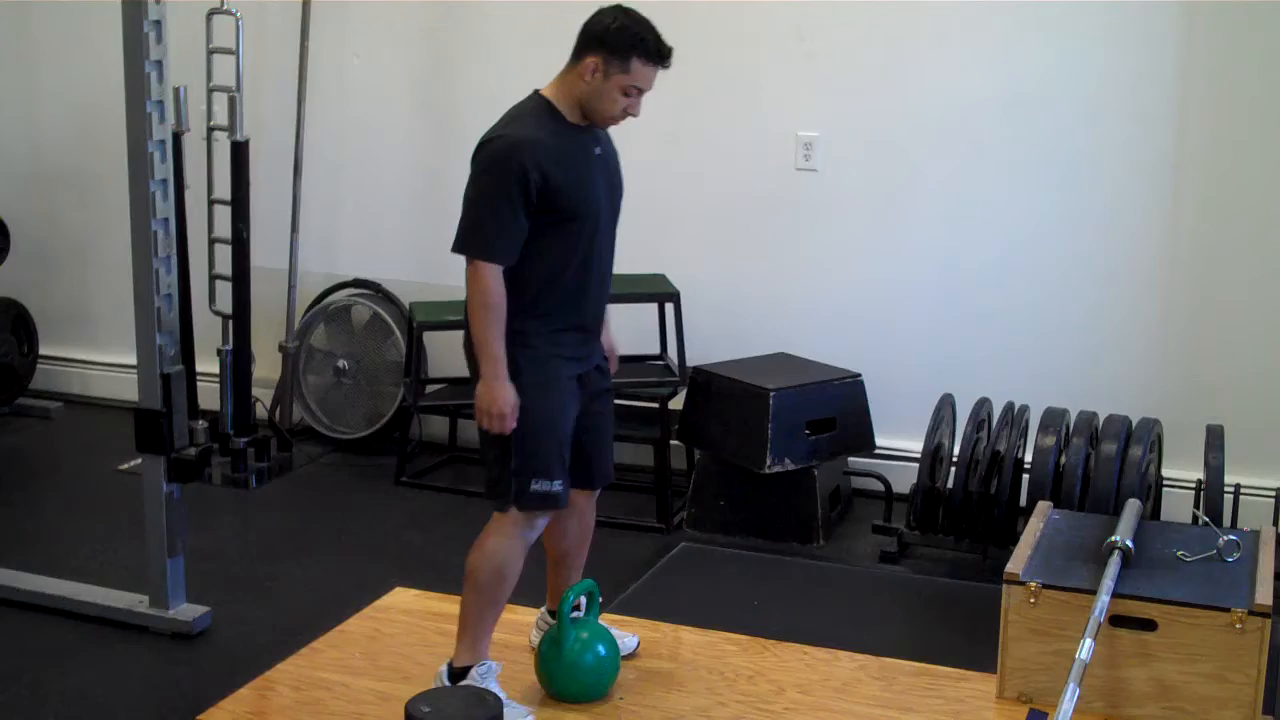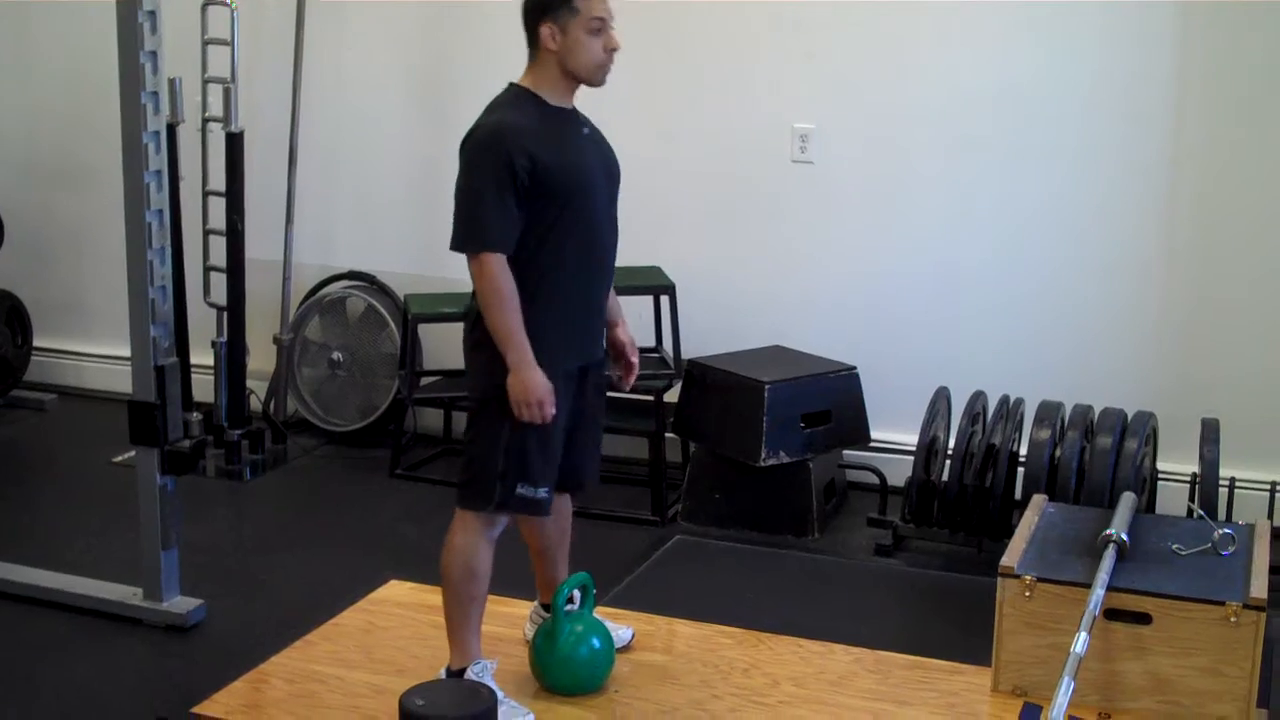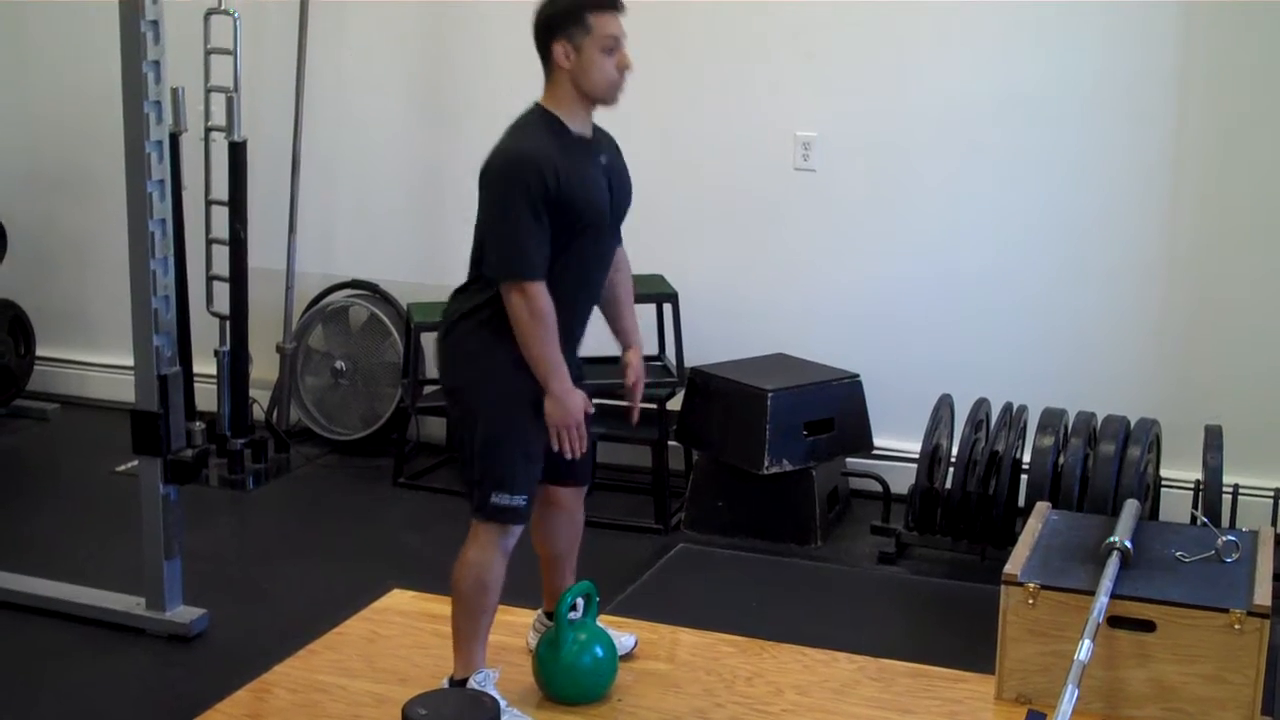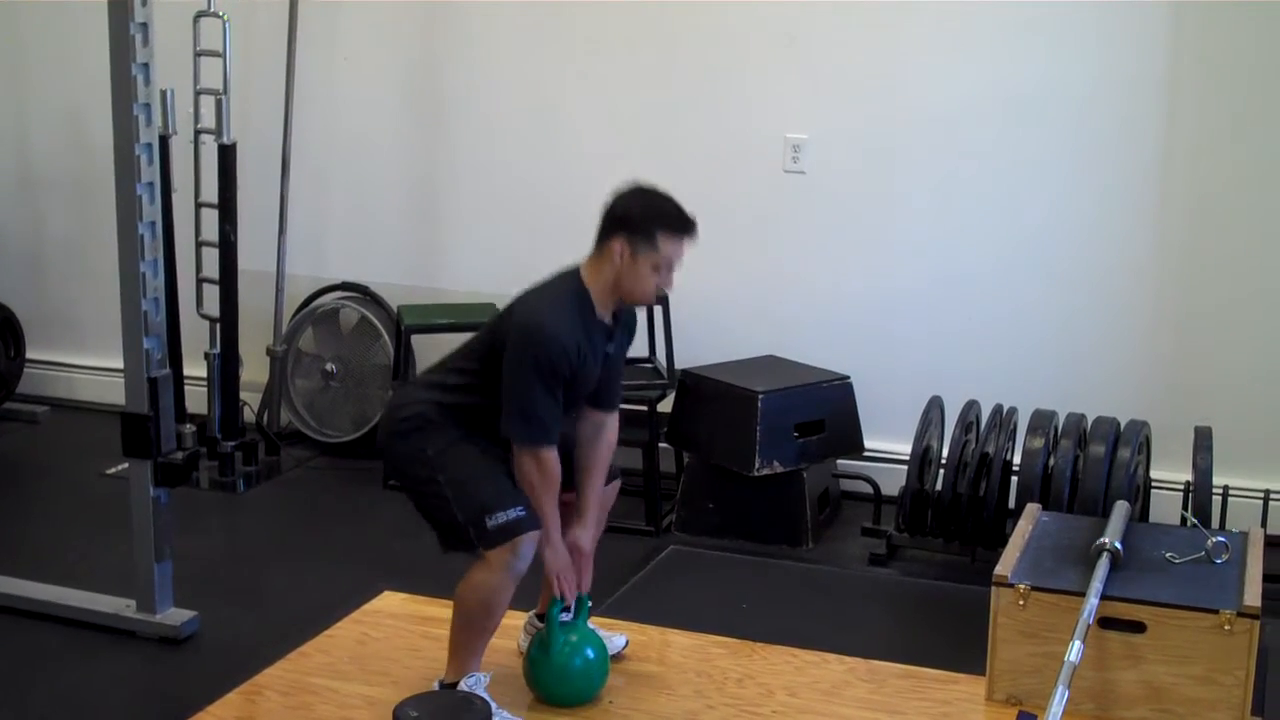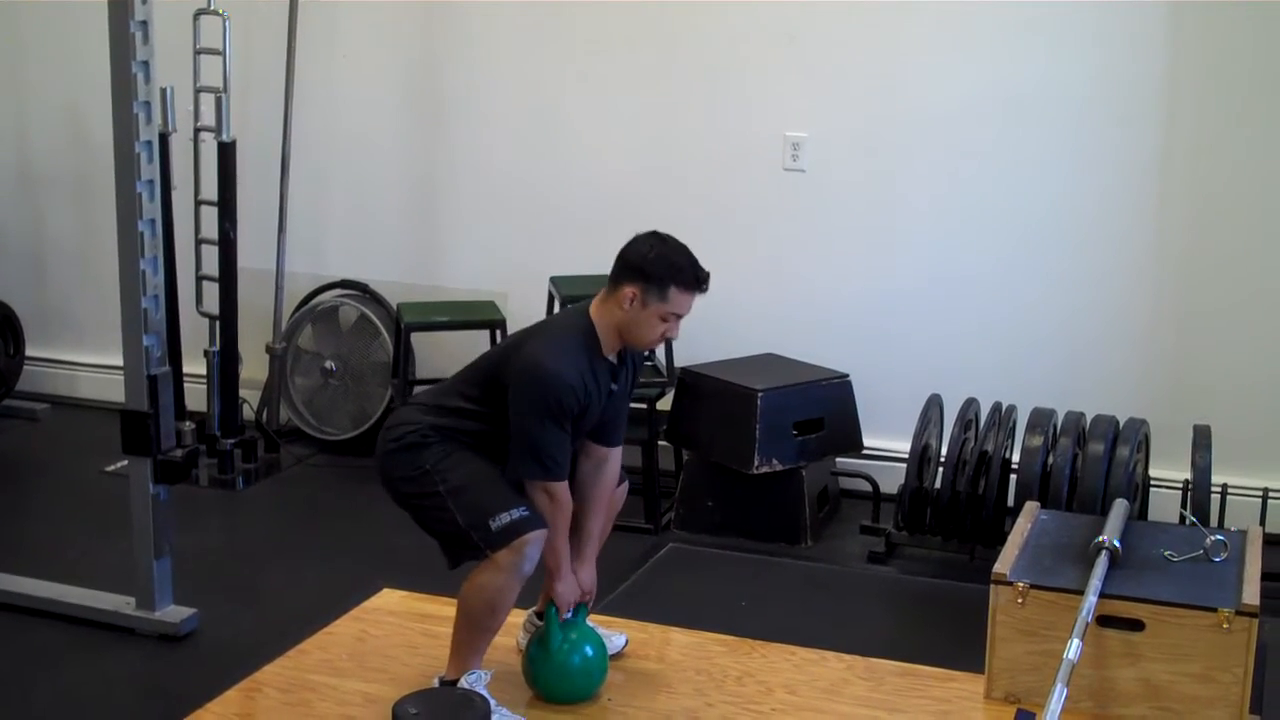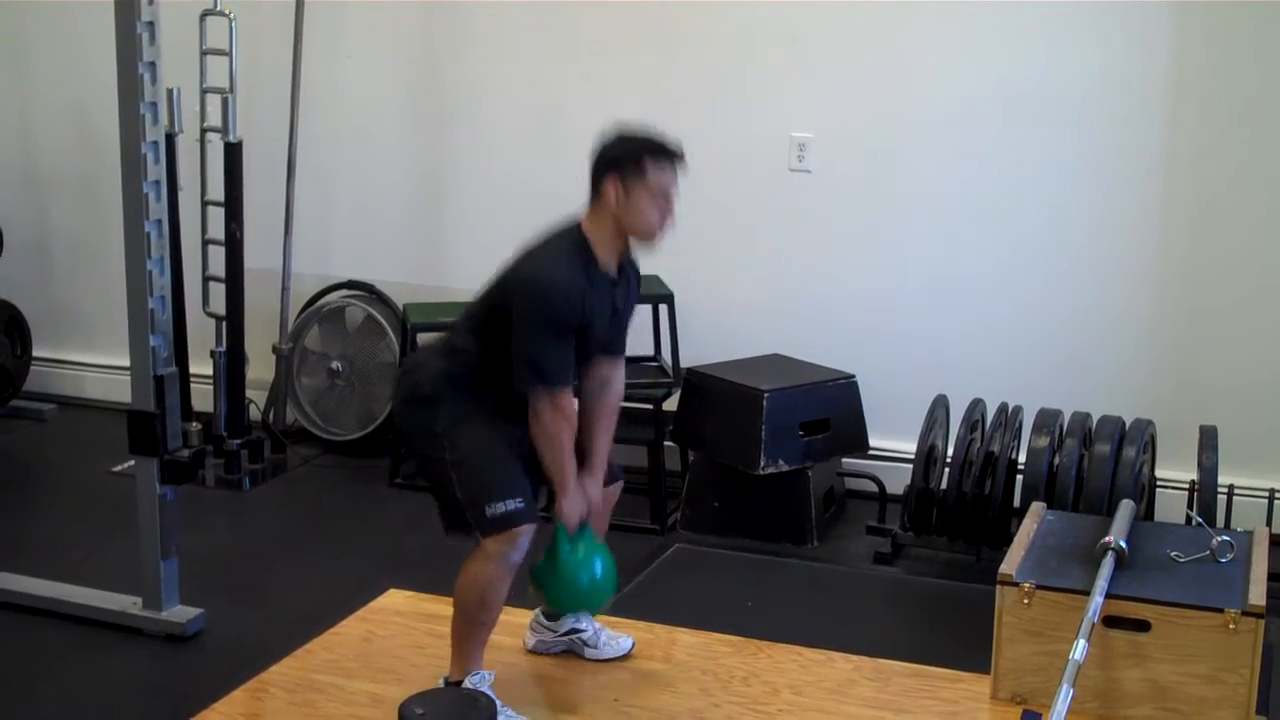
dt=0.5s
person 1, frame 1
left shoulder: (595, 138)
right shoulder: (516, 146)
right elbow: (484, 267)
left wrist: (599, 325)
right wrist: (493, 375)
left hip: (580, 349)
right hip: (525, 357)
left knee: (582, 488)
right knee: (526, 508)
left ankle: (559, 619)
person 1, frame 2
left shoulder: (578, 126)
right shoulder: (504, 134)
right elbow: (487, 258)
left wrist: (614, 323)
right wrist: (520, 364)
left hip: (578, 352)
right hip: (526, 359)
left knee: (553, 489)
right knee: (487, 508)
left ankle: (554, 611)
person 1, frame 3
left shoulder: (603, 150)
right shoulder: (524, 159)
left elbow: (610, 256)
right elbow: (522, 289)
left wrist: (631, 346)
right wrist: (558, 389)
left hip: (551, 351)
right hip: (494, 354)
left knee: (564, 485)
right knee: (502, 518)
left ankle: (557, 620)
person 1, frame 4
left shoulder: (618, 317)
right shoulder: (545, 328)
left elbow: (599, 419)
right elbow: (535, 453)
left wrist: (583, 523)
right wrist: (553, 542)
left hip: (496, 426)
right hip: (429, 427)
left knee: (603, 486)
right knee: (516, 538)
left ankle: (548, 621)
person 1, frame 5
left shoulder: (622, 351)
right shoulder: (551, 366)
left elbow: (601, 457)
right elbow: (549, 489)
left wrist: (585, 559)
right wrist: (561, 572)
left hip: (498, 443)
right hip: (424, 448)
left knee: (613, 487)
right knee: (521, 542)
left ankle: (547, 620)
person 1, frame 6
left shoulder: (622, 271)
right shoulder: (550, 281)
left elbow: (605, 373)
right elbow: (552, 403)
left wrist: (592, 476)
right wrist: (567, 492)
left hip: (507, 397)
right hip: (442, 399)
left knee: (603, 486)
right knee: (512, 529)
left ankle: (558, 618)
